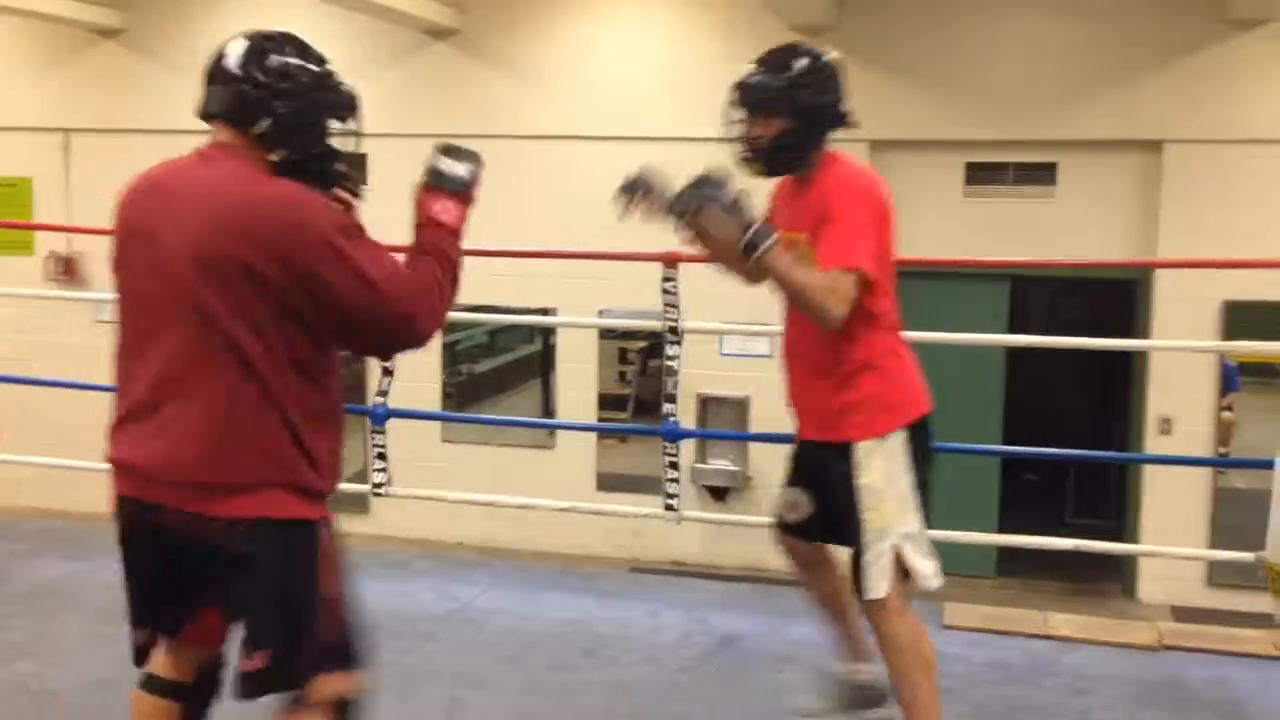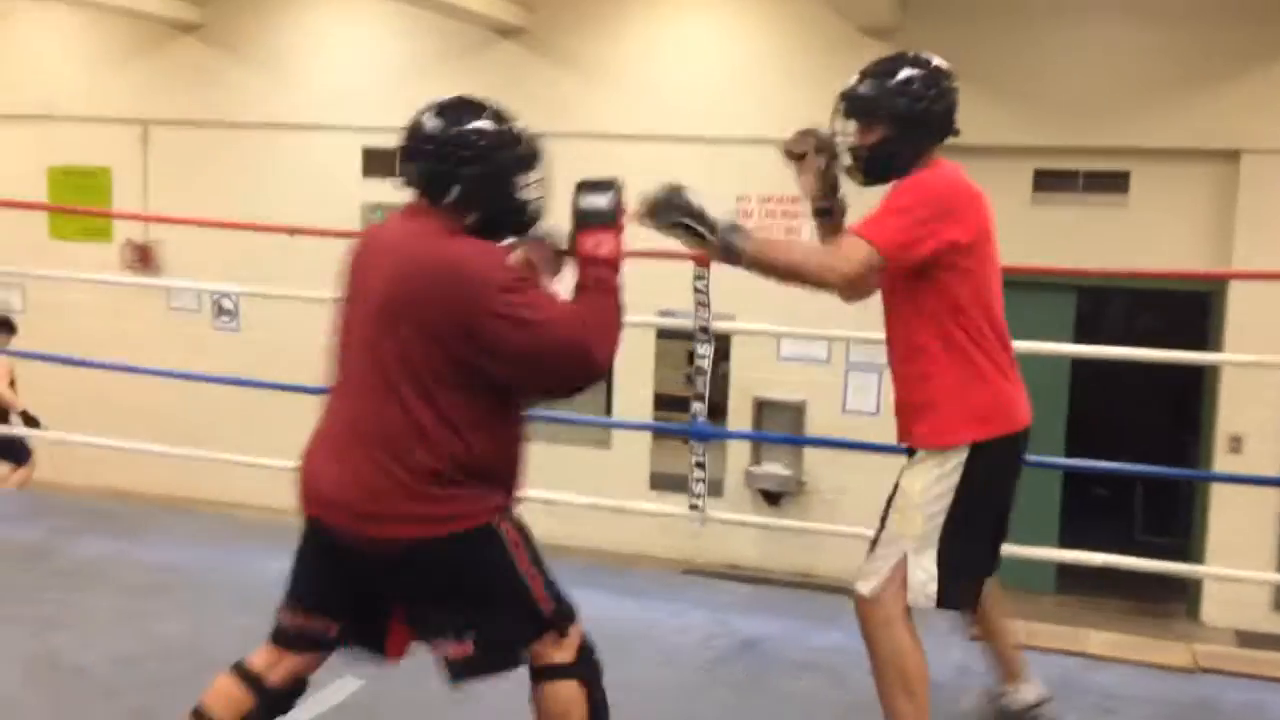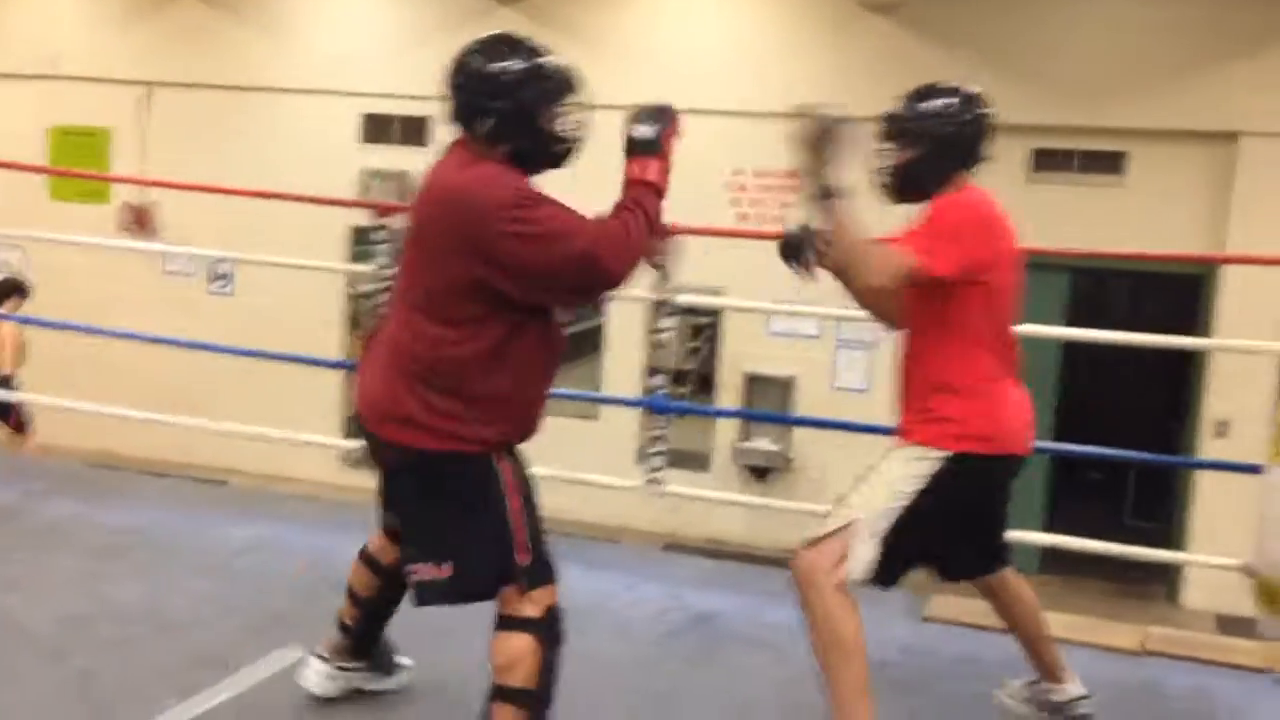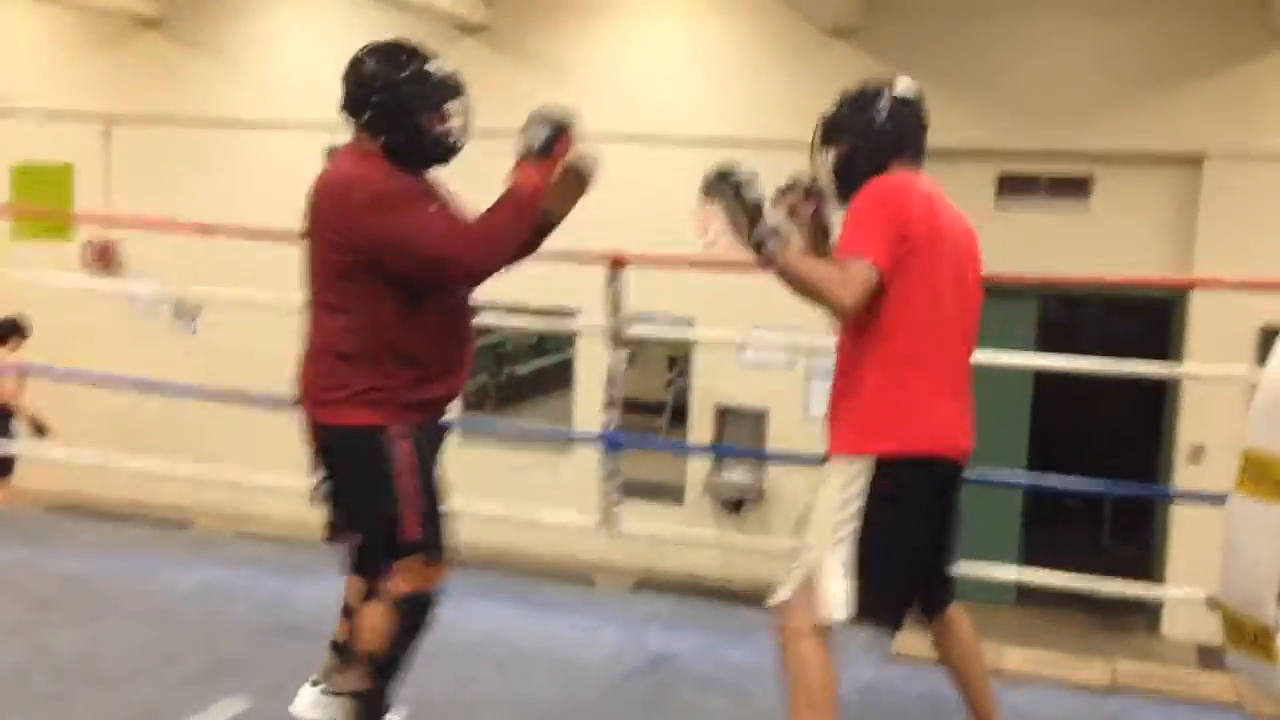
dt=0.4s
person 1, frame 1
left shoulder: (145, 194)
right shoulder: (284, 211)
right elbow: (403, 318)
right wrist: (443, 207)
left hip: (150, 482)
right hip: (255, 493)
left knee: (179, 657)
person 1, frame 2
left shoulder: (388, 241)
right shoulder: (460, 269)
right elbow: (575, 357)
right wrist: (602, 247)
left hip: (338, 494)
right hip: (435, 512)
left knee: (291, 651)
right knee: (560, 646)
person 1, frame 3
left shoulder: (478, 179)
right shoulder: (485, 195)
left elbow: (552, 260)
right elbow: (599, 258)
left wrist: (644, 240)
right wrist: (648, 168)
left hip: (404, 404)
right hip: (449, 428)
left knee: (406, 538)
right knee: (527, 598)
left ankle: (344, 656)
person 1, frame 4
left shoulder: (398, 179)
right shoulder: (359, 186)
left elbow: (464, 256)
right elbow: (461, 255)
left wrist: (552, 193)
right wrist: (534, 172)
left hip: (399, 406)
right hip: (368, 411)
left knee: (383, 556)
right knee: (411, 570)
person 2, frame 1
left shoulder: (852, 188)
right shoulder: (795, 190)
left elbow: (833, 304)
right elbow: (750, 270)
left wrist: (750, 229)
right wrist: (675, 207)
left hip: (876, 415)
right hip: (827, 415)
left knee: (884, 588)
right knee: (800, 539)
person 2, frame 2
left shoulder: (937, 189)
right shoulder: (927, 193)
left elbow: (841, 272)
right elbow: (851, 271)
left wrist: (718, 234)
right wrist: (826, 186)
left hip: (965, 429)
right hip: (977, 421)
left knee: (882, 598)
right knee: (953, 565)
person 2, frame 3
left shoulder: (963, 214)
right shoulder: (966, 215)
left elbow: (872, 282)
right elbow: (894, 308)
left wrist: (825, 191)
right wrist: (833, 252)
left hip: (956, 438)
right hip: (992, 433)
left knee: (819, 567)
right knee: (988, 566)
person 2, frame 4
left shoulder: (888, 195)
right shoulder: (951, 219)
left elbow: (846, 297)
left wrist: (763, 234)
right wrist: (810, 241)
left hip: (890, 444)
right hip: (940, 444)
left knee: (800, 614)
right knee: (935, 600)
